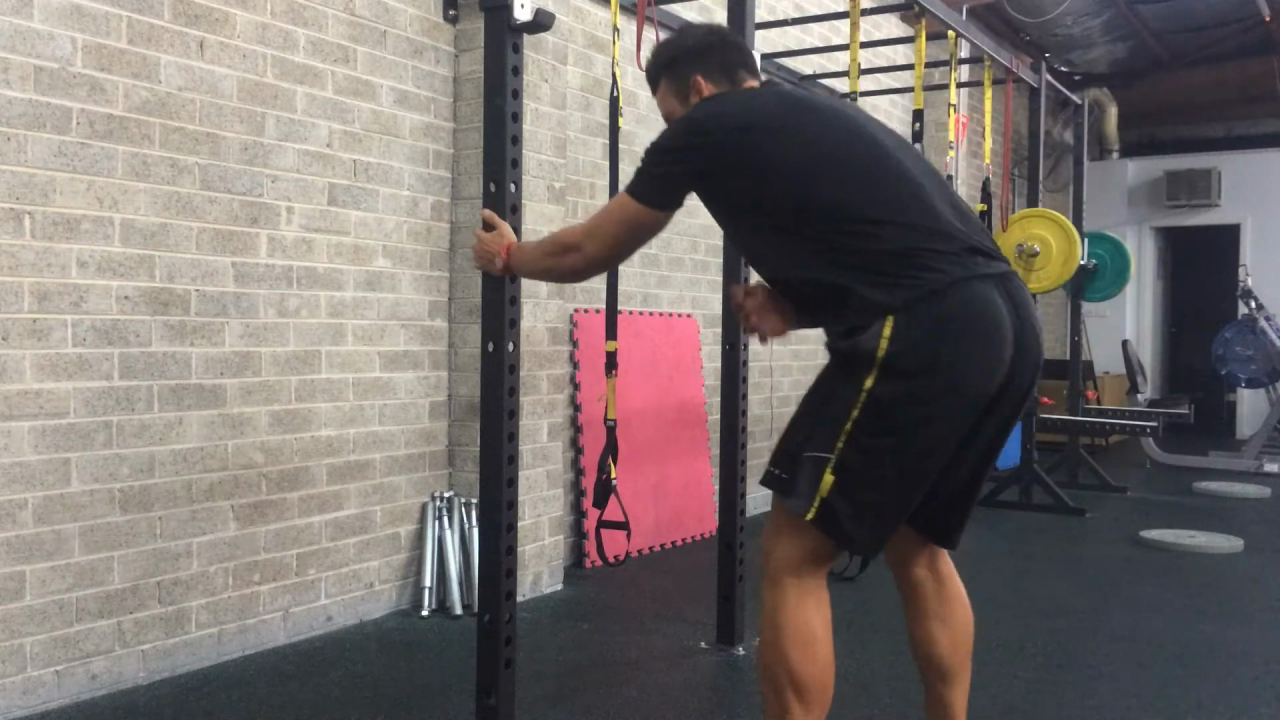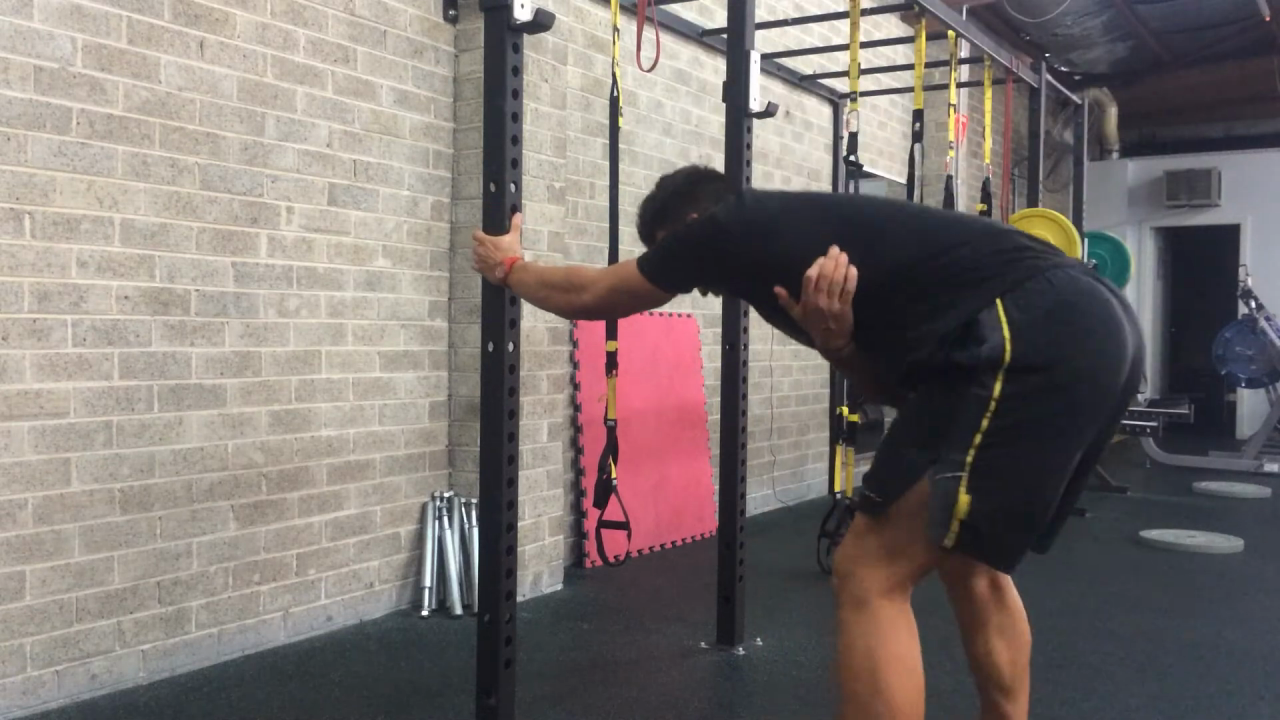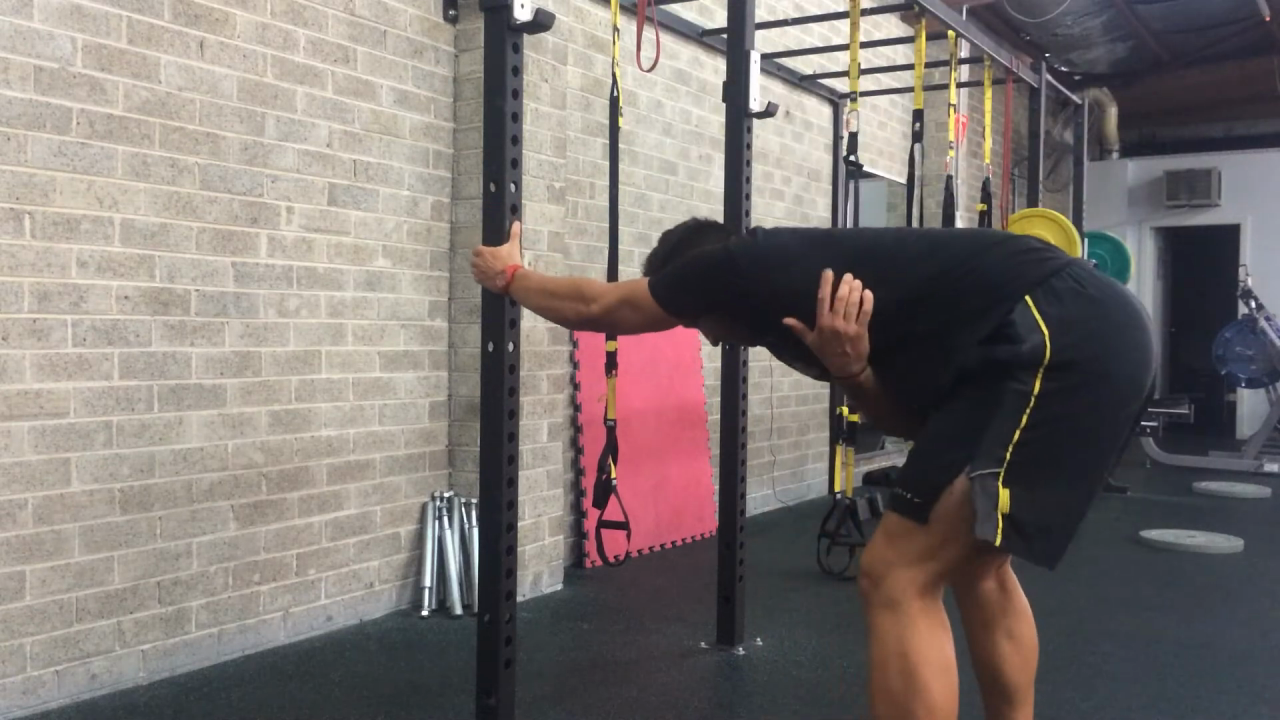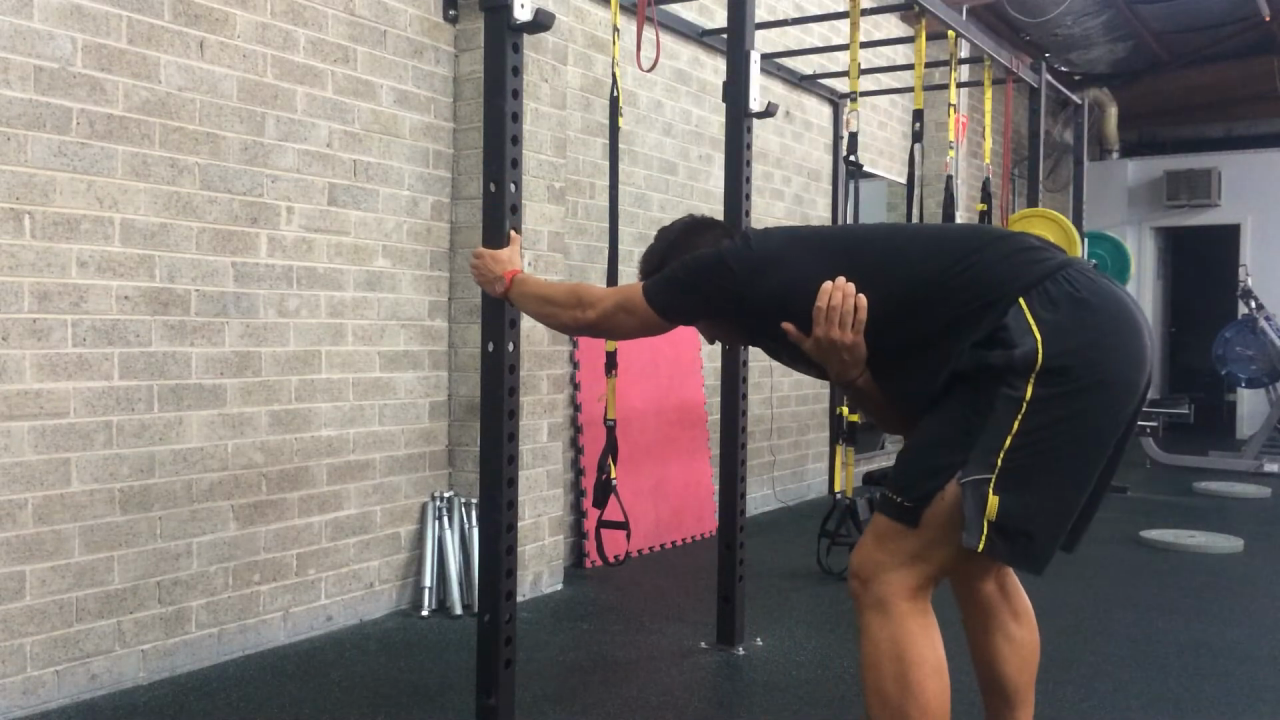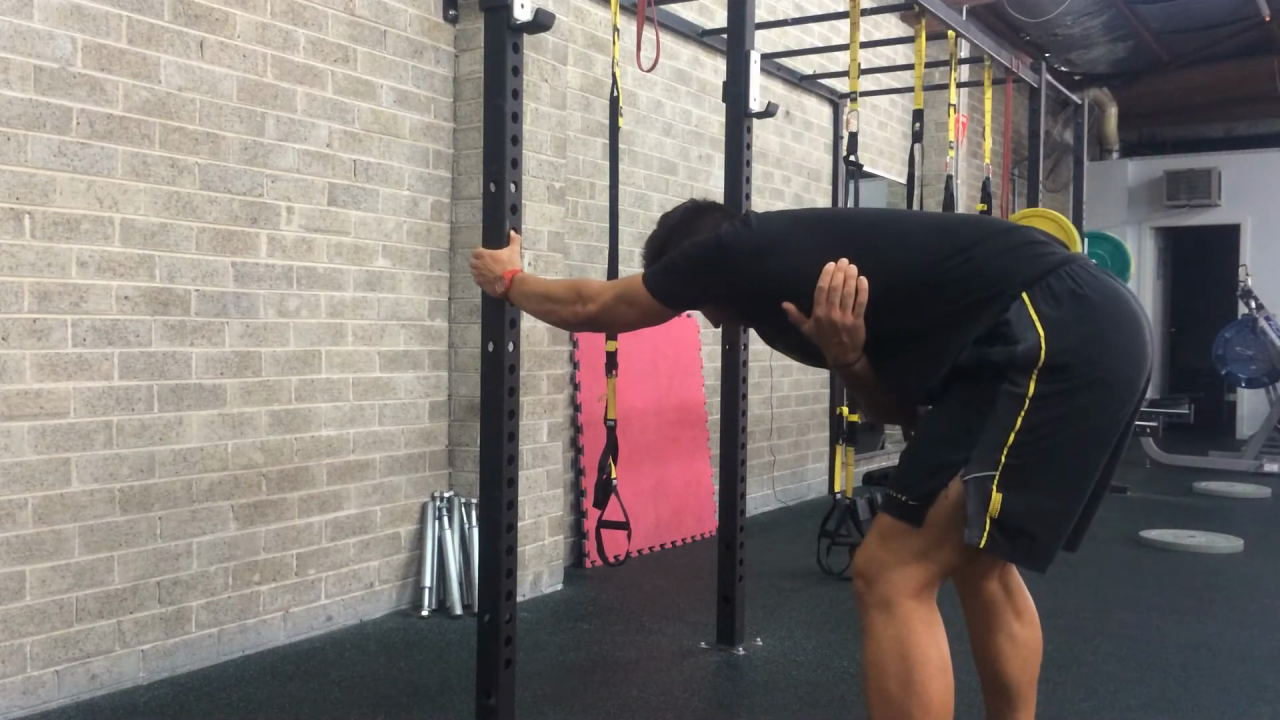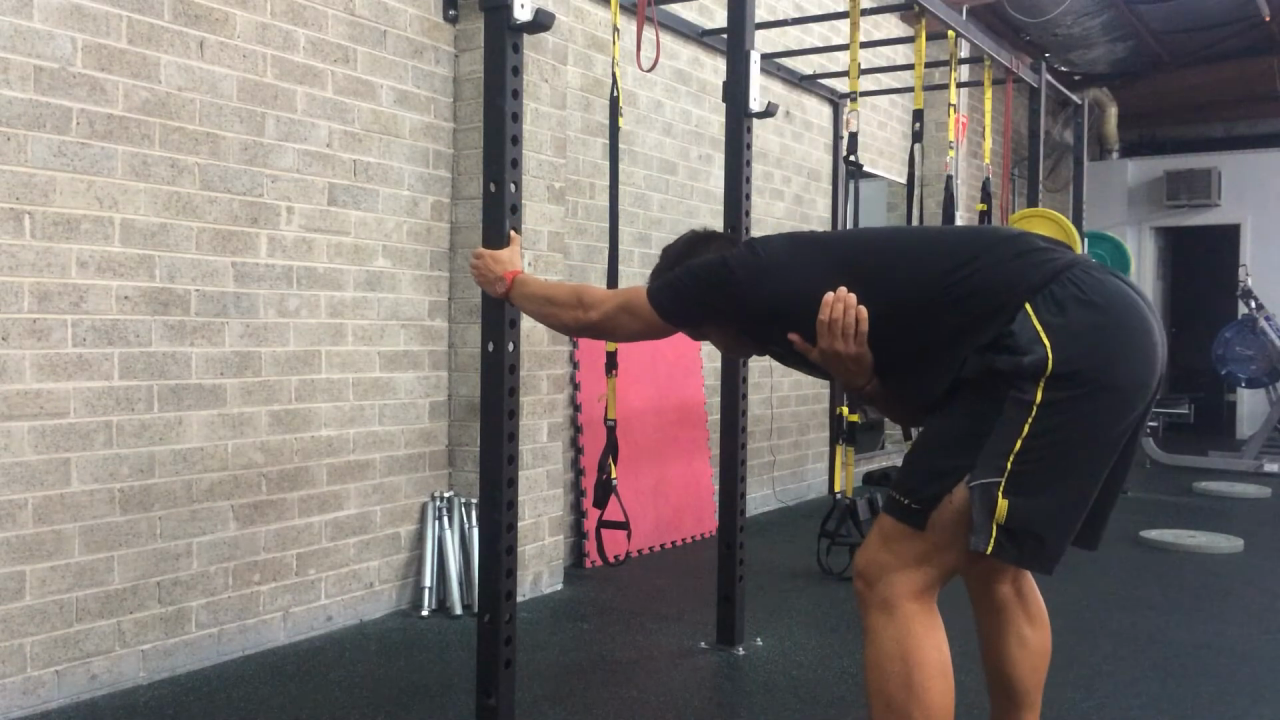
dt=0.7s
person 1, frame 1
left shoulder: (708, 128)
right shoulder: (818, 120)
left elbow: (587, 252)
left wrist: (506, 254)
right wrist: (794, 307)
left hip: (927, 334)
right hip: (1002, 319)
left knee: (792, 557)
right knee: (915, 550)
person 1, frame 2
left shoulder: (726, 229)
right shoulder: (802, 228)
left elbow: (593, 296)
right elbow: (902, 385)
left wrist: (508, 266)
right wrist: (839, 348)
left hip: (1034, 335)
left knee: (870, 578)
right knee: (969, 559)
person 1, frame 3
left shoulder: (739, 267)
right shoulder: (800, 274)
left elbow: (594, 308)
right elbow: (918, 418)
left wrist: (509, 275)
right wrist: (855, 371)
left hip: (1057, 337)
right hip: (1100, 325)
left knee: (898, 579)
right knee: (975, 562)
person 1, frame 4
left shoulder: (733, 268)
right shoulder: (798, 271)
left elbow: (591, 313)
right elbow: (914, 414)
left wrist: (508, 279)
right wrist: (851, 373)
left hip: (1051, 340)
right hip: (1095, 326)
left knee: (887, 578)
right knee: (976, 563)
person 1, frame 5
left shoulder: (732, 252)
right shoulder: (795, 259)
left elbow: (591, 308)
right elbow: (906, 407)
left wrist: (508, 279)
right wrist: (848, 359)
left hip: (1053, 336)
right hip: (1097, 325)
left knee: (893, 577)
right knee: (980, 562)
person 1, frame 6
left shoulder: (739, 275)
right shoulder: (803, 275)
left elbow: (593, 313)
right elbow: (924, 404)
left wrist: (508, 280)
right wrist: (859, 378)
left hip: (1063, 340)
right hip: (1111, 323)
left knee: (893, 579)
right knee: (992, 564)
